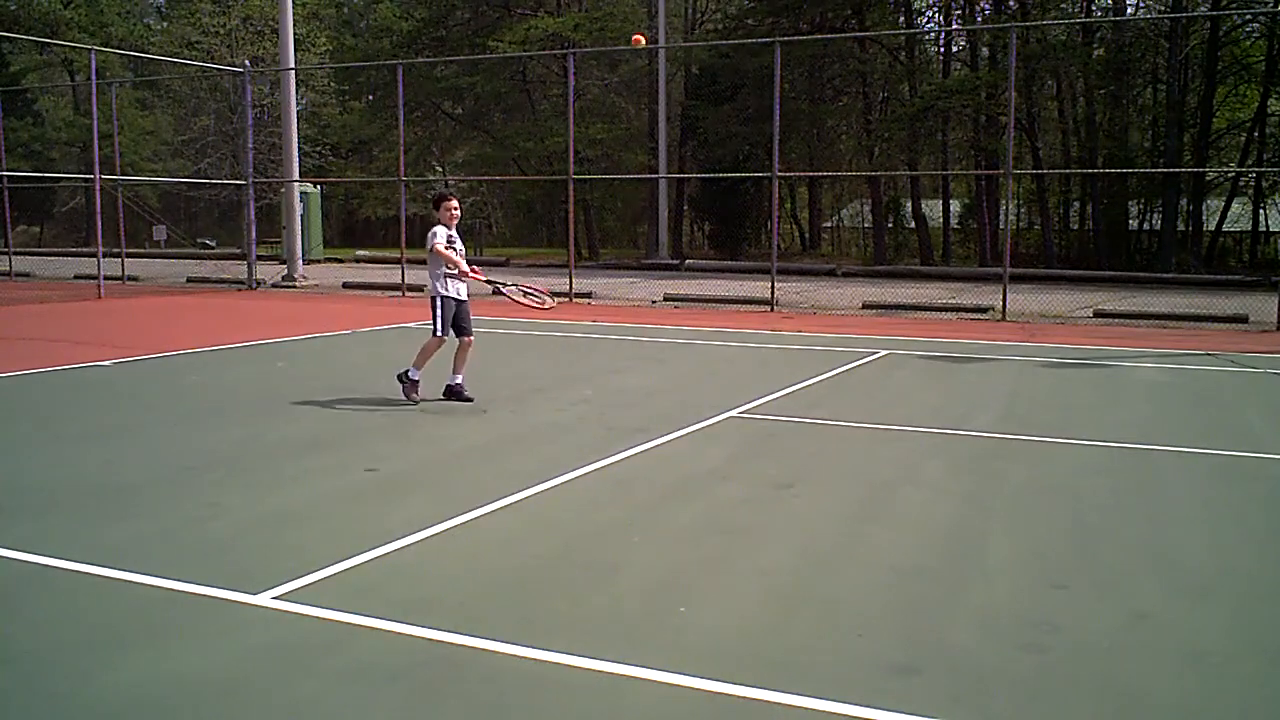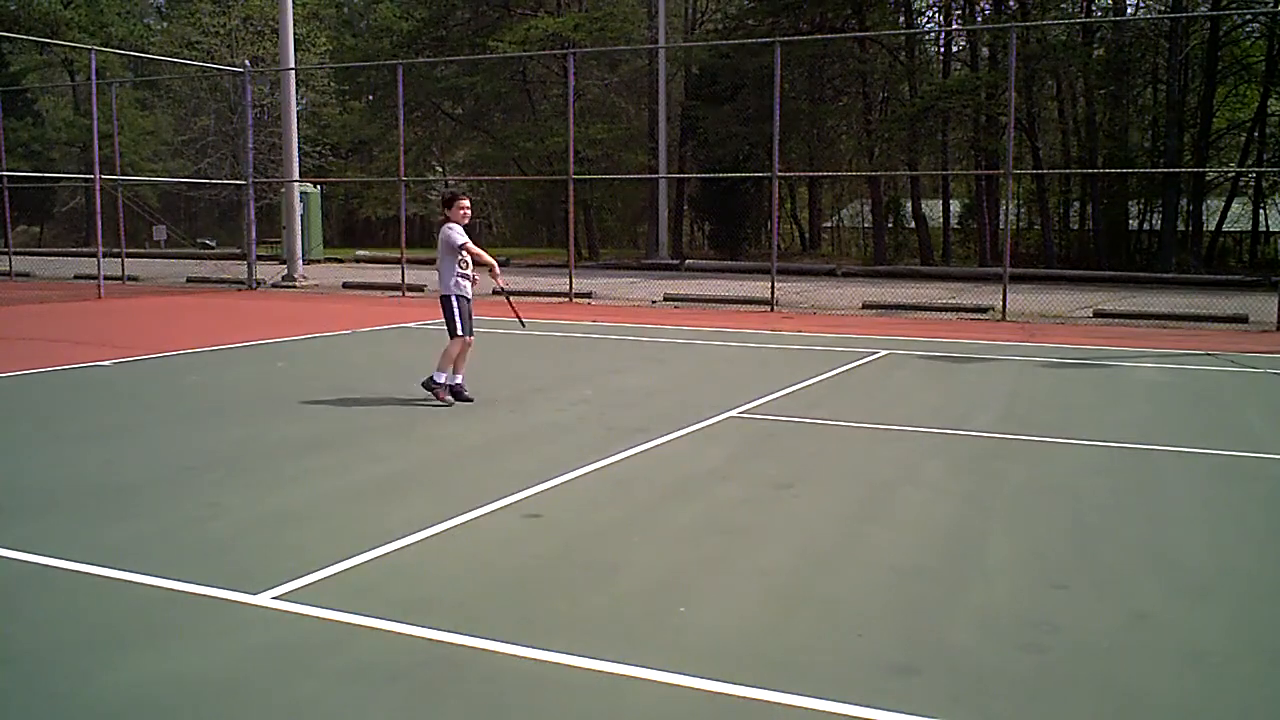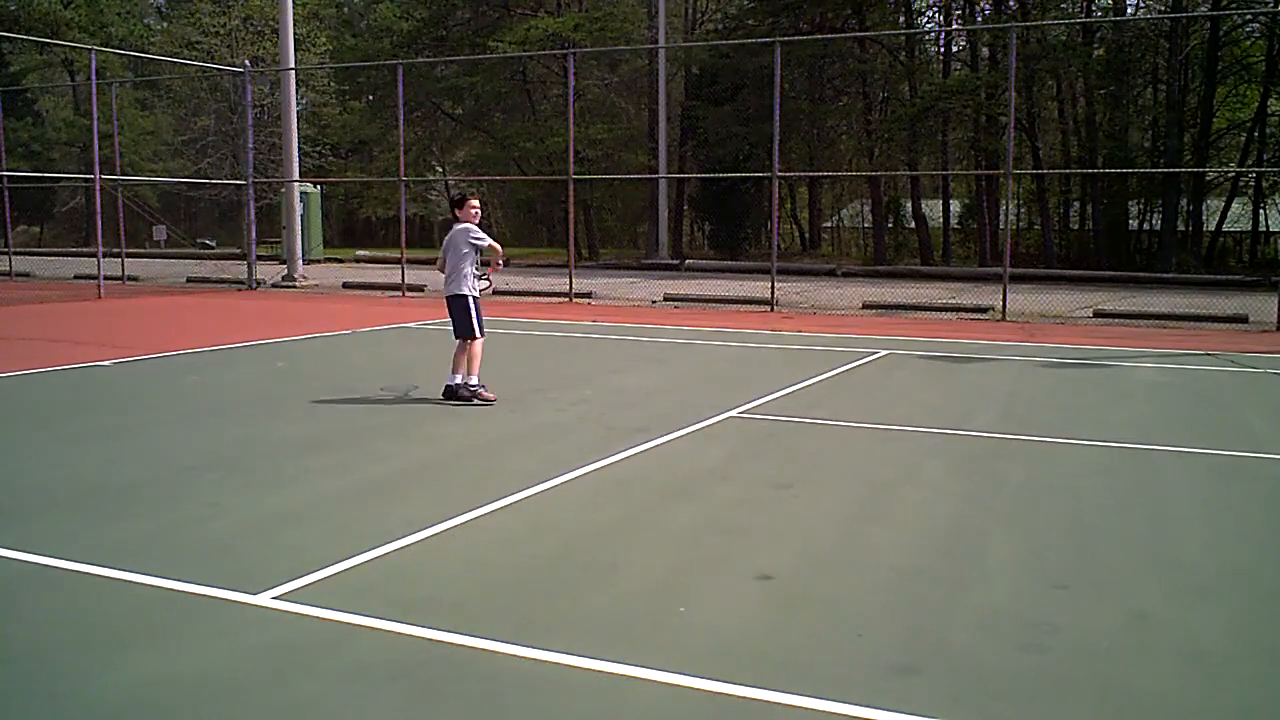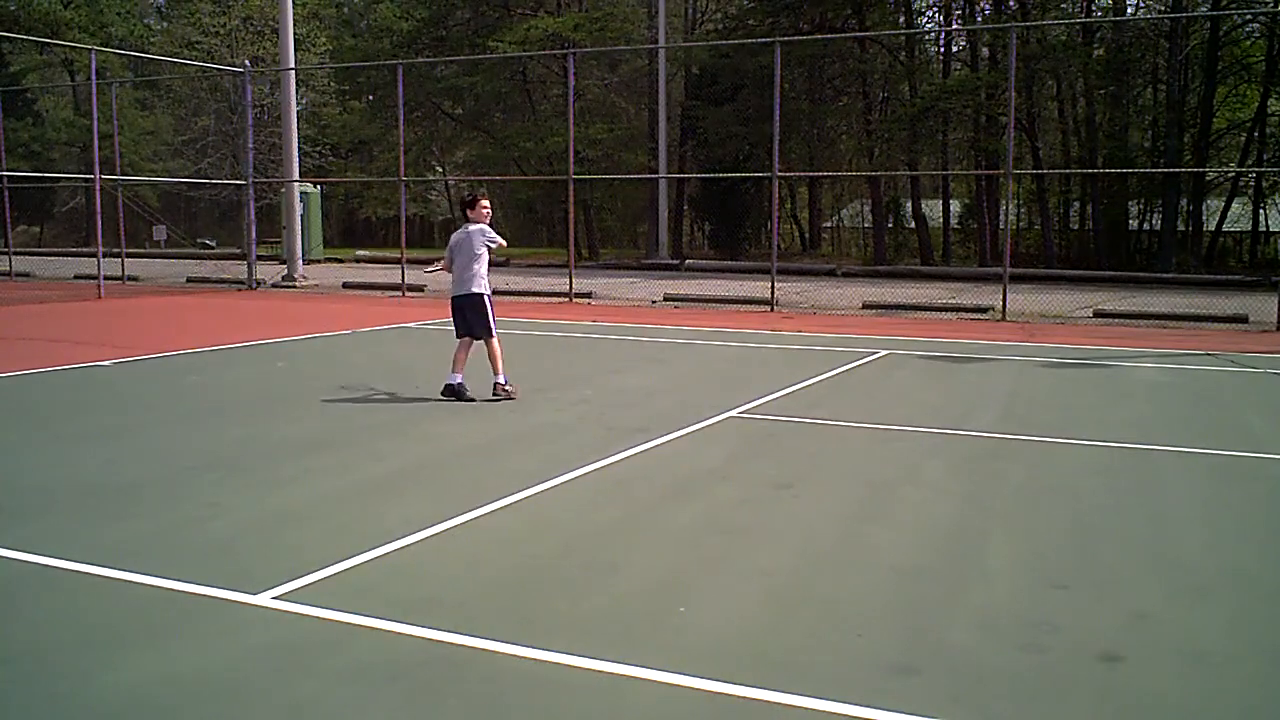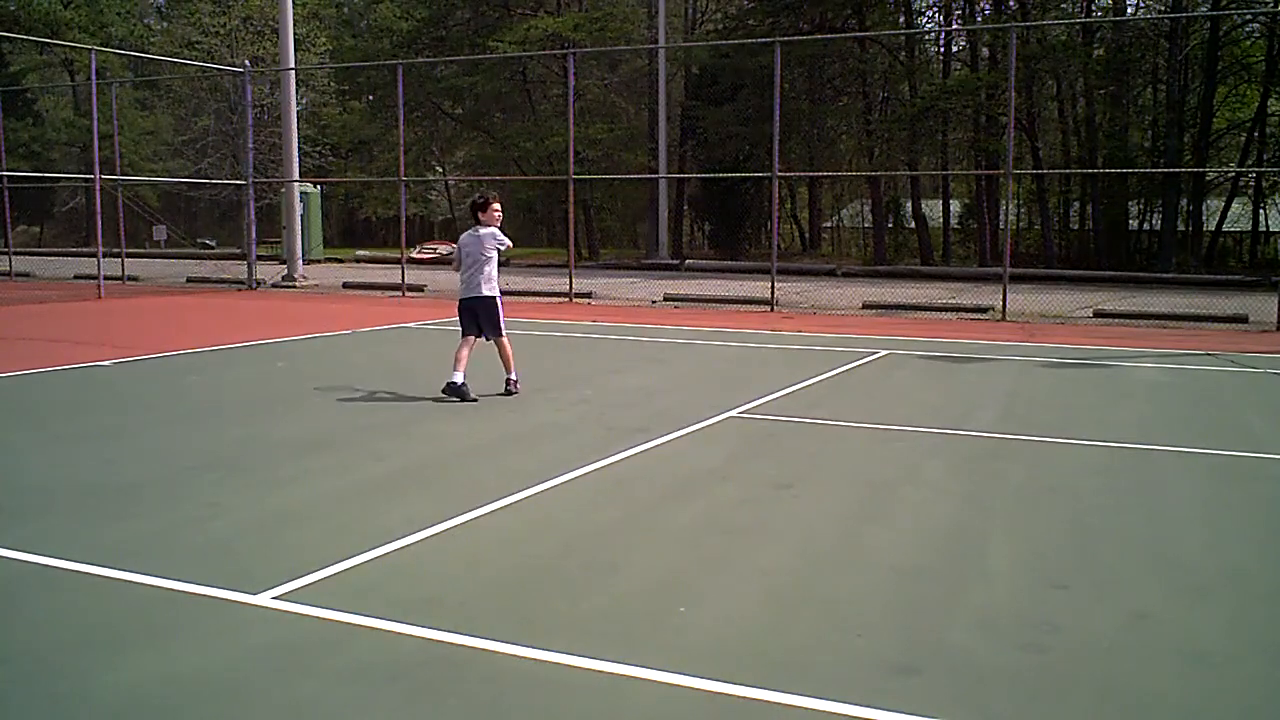
dt=0.1s
person 1, frame 1
left shoulder: (454, 235)
right shoulder: (438, 232)
right elbow: (439, 250)
left wrist: (461, 268)
right wrist: (460, 265)
left hip: (460, 294)
right hip: (443, 292)
left knee: (467, 340)
right knee: (439, 337)
left ankle: (455, 384)
right ankle: (410, 376)
person 1, frame 2
left shoulder: (451, 232)
right shoulder: (451, 229)
left elbow: (440, 265)
right elbow: (473, 250)
left wrist: (467, 275)
right wrist: (494, 265)
left hip: (460, 291)
right hip: (453, 292)
left knee: (466, 340)
right knee: (461, 338)
left ankle: (455, 384)
right ankle: (437, 381)
person 1, frame 3
left shoulder: (450, 235)
right shoulder: (470, 230)
left elbow: (440, 266)
right elbow: (496, 247)
right wrist: (498, 259)
left hip: (451, 292)
right hip: (464, 292)
left knee: (465, 339)
right knee: (476, 338)
left ankle: (455, 384)
right ankle: (472, 385)
person 1, frame 4
left shoulder: (456, 236)
right shoulder: (482, 230)
left elbow: (446, 266)
right elbow: (502, 243)
right wrist: (491, 246)
left hip: (458, 293)
right hip: (477, 291)
left knee: (466, 339)
right knee: (490, 337)
left ankle: (454, 383)
right ankle: (500, 384)
person 1, frame 5
left shoulder: (464, 237)
right shoulder: (493, 233)
left elbow: (456, 267)
right elbow: (509, 245)
left hip: (466, 295)
right hip: (487, 293)
left knee: (469, 338)
right knee: (500, 338)
left ankle: (456, 382)
right ankle: (511, 380)
